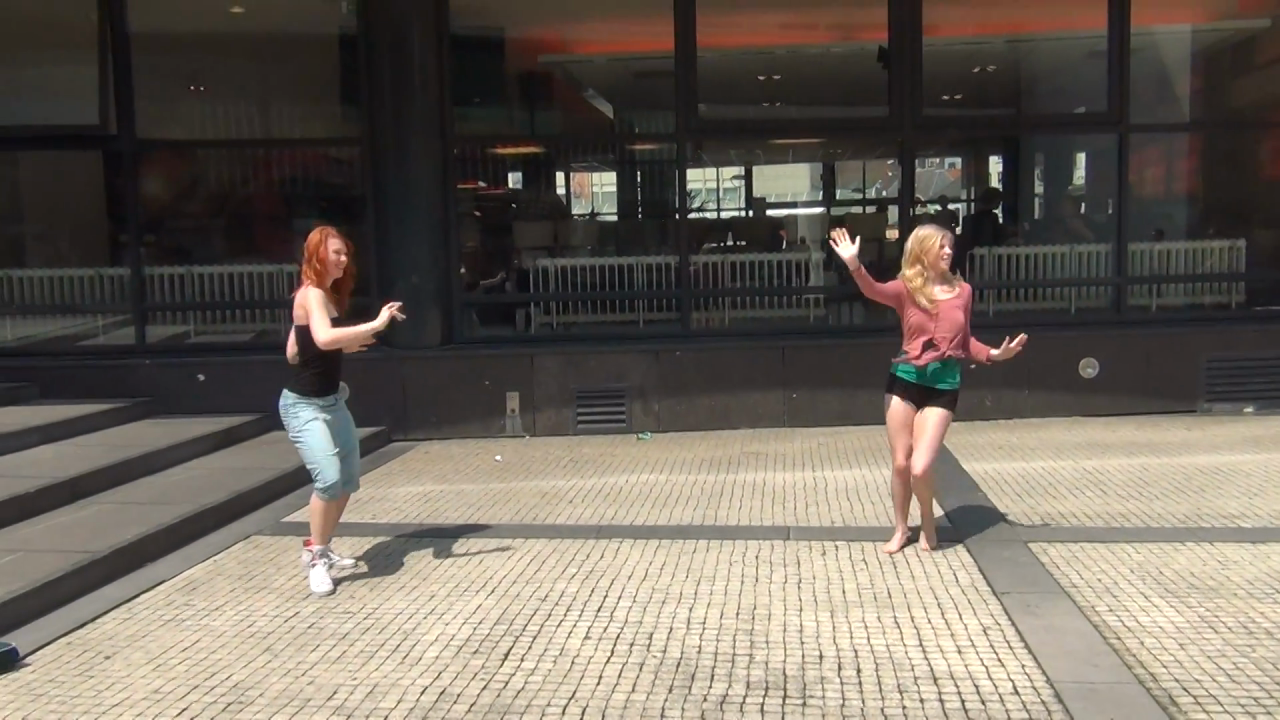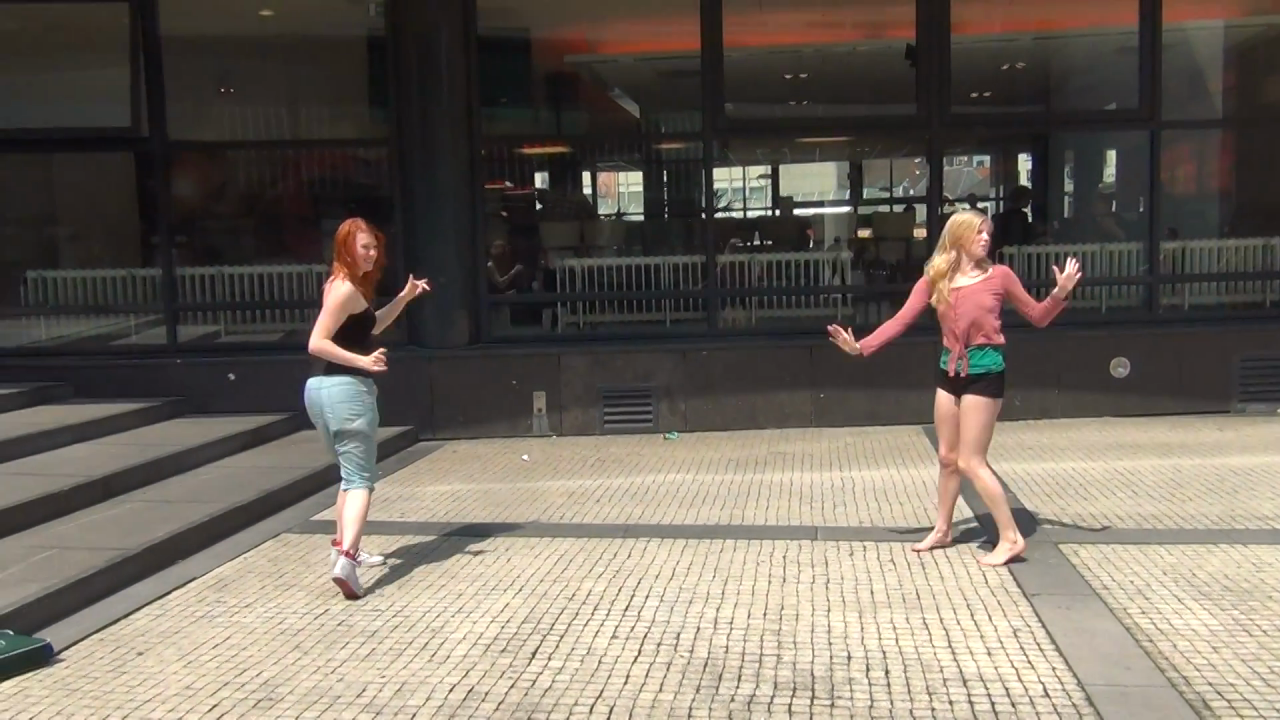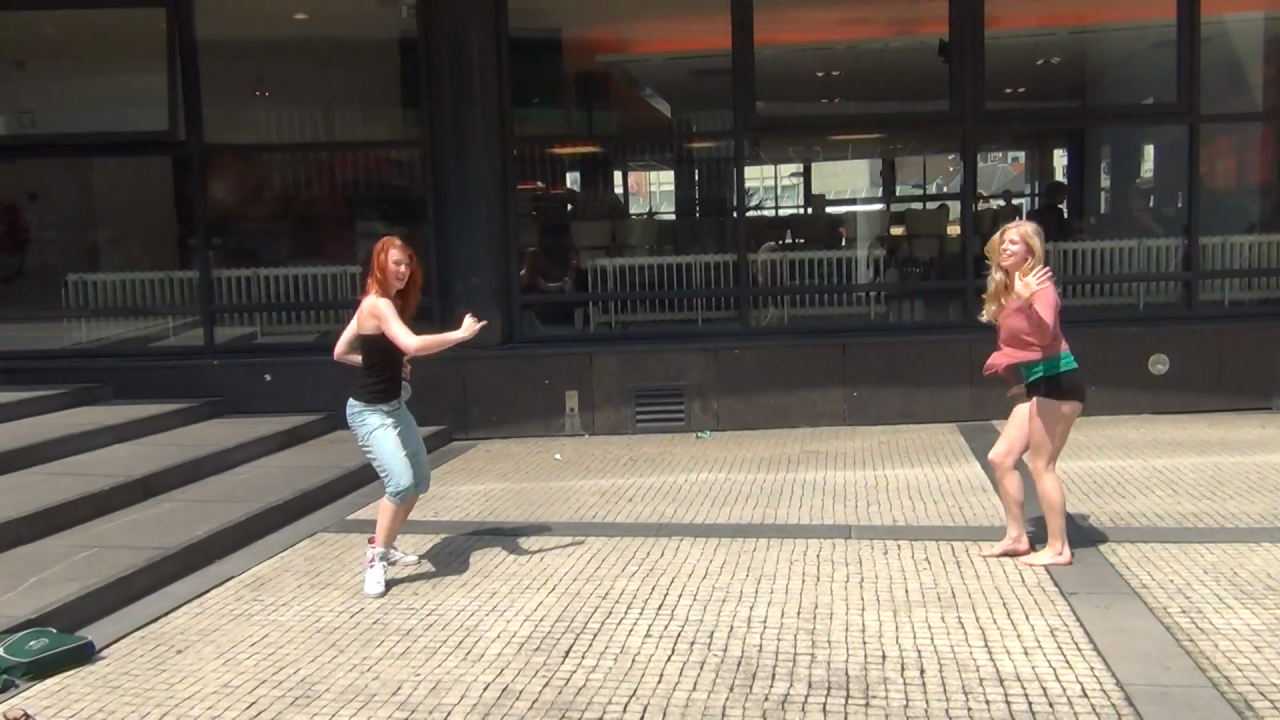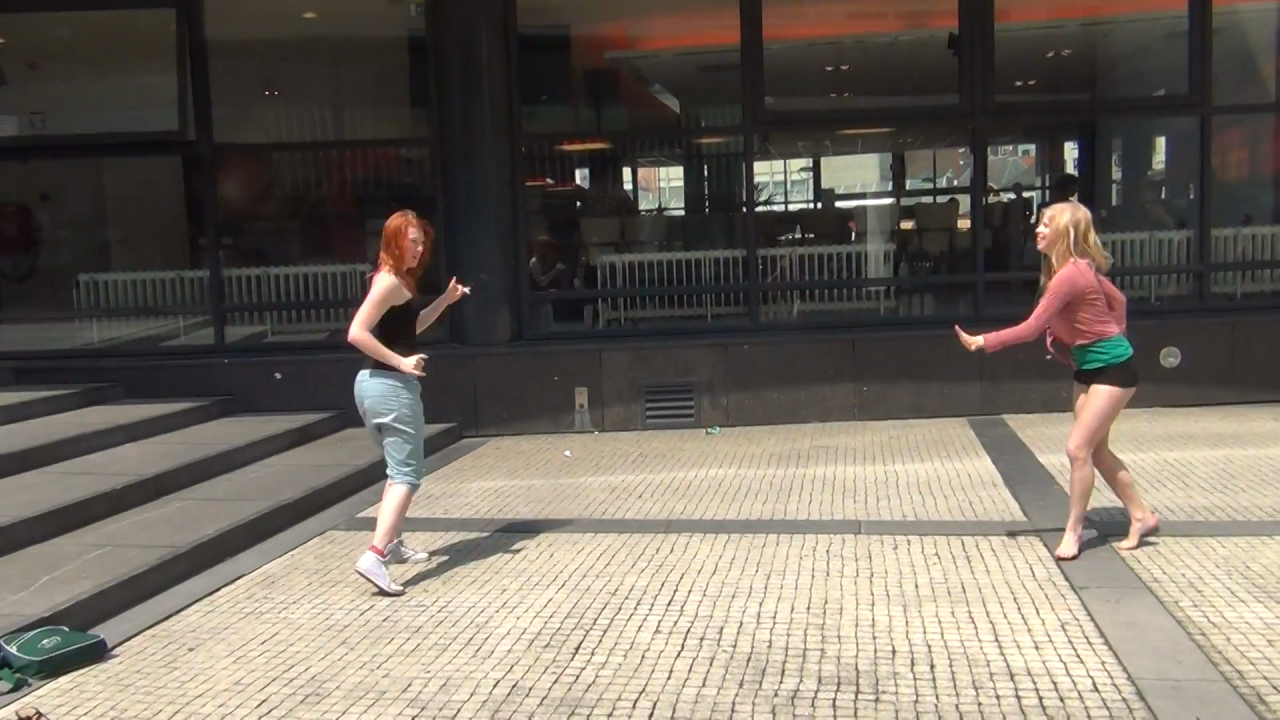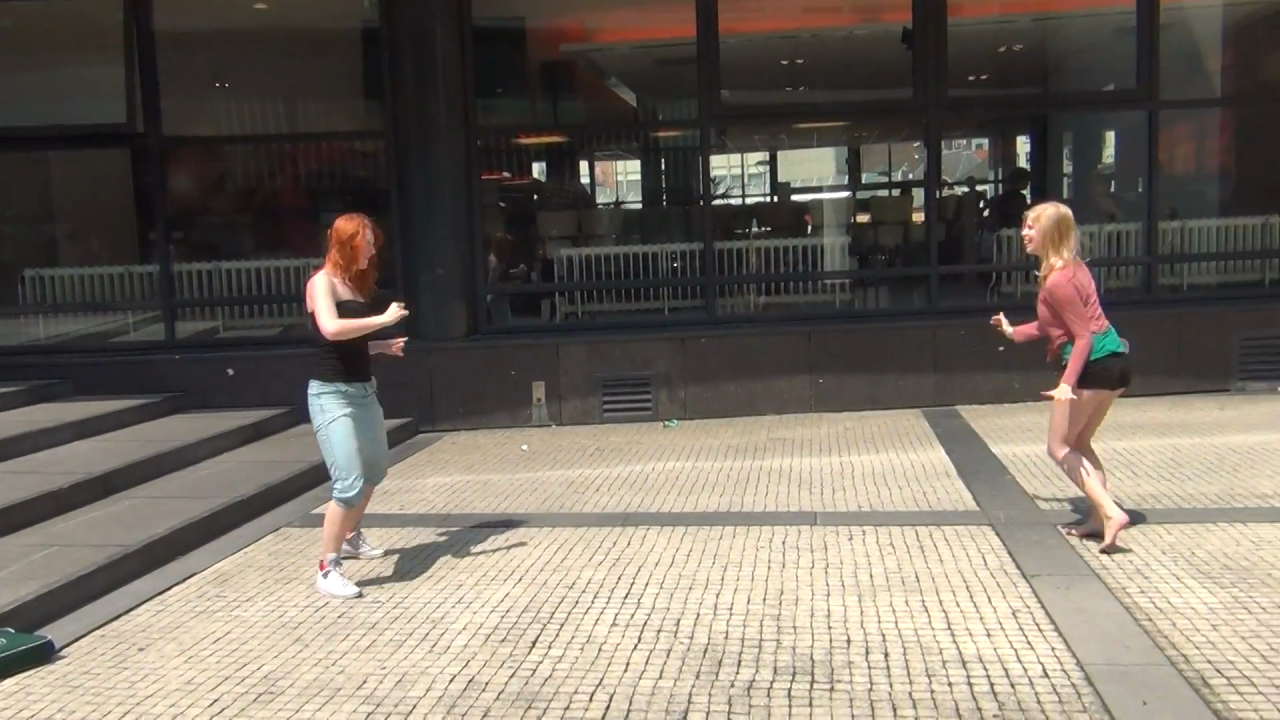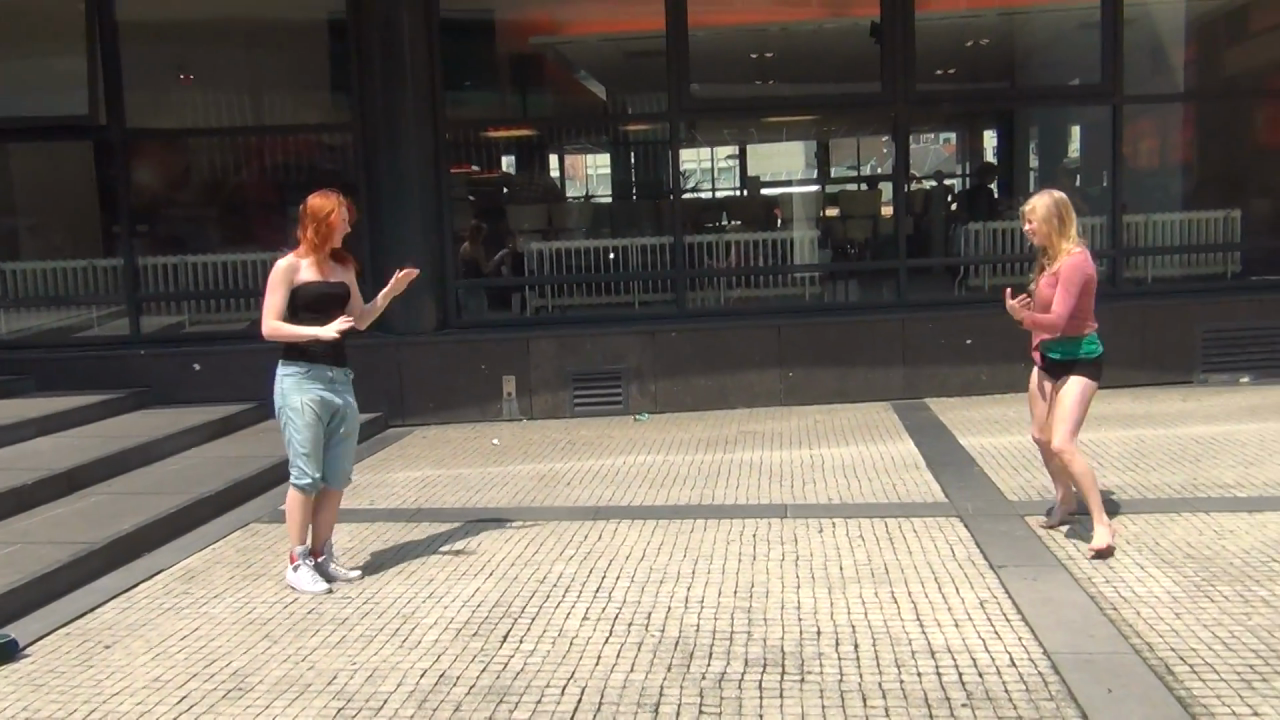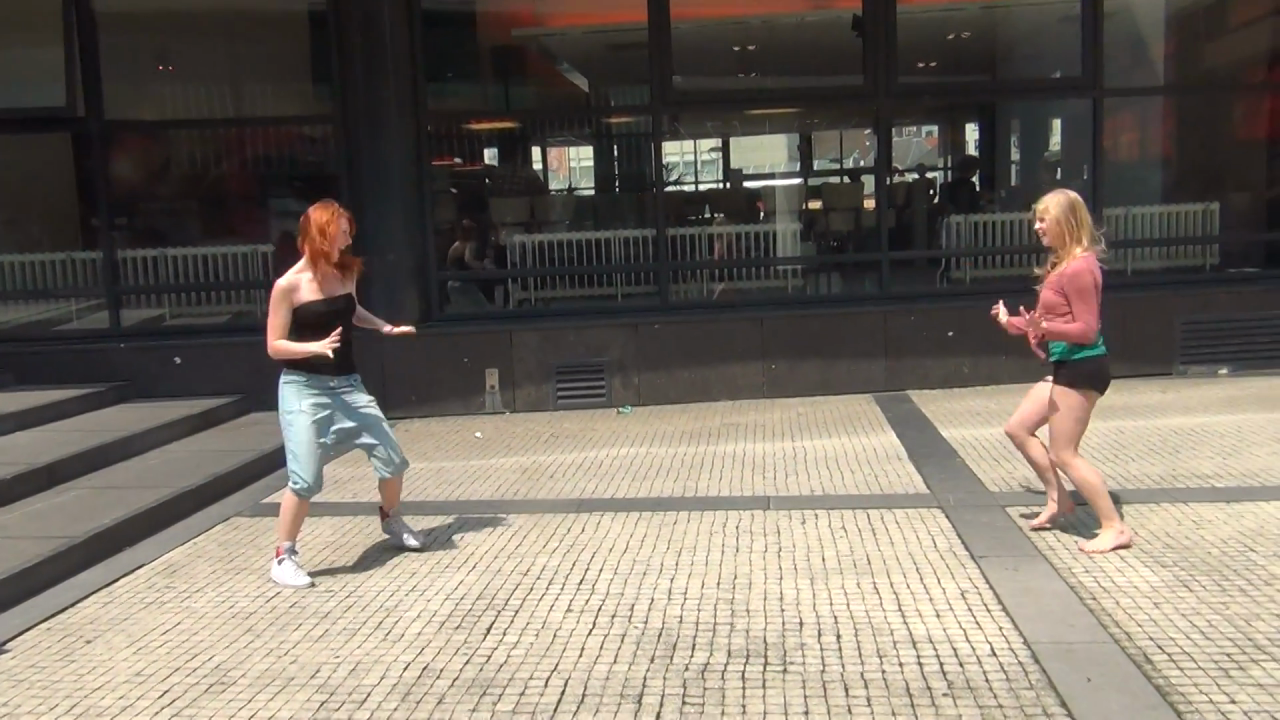
dt=0.3s
person 1, frame 1
left shoulder: (329, 294)
right shoulder: (311, 295)
right elbow: (324, 339)
left wrist: (351, 344)
right wrist: (376, 324)
left hip: (330, 401)
right hip: (303, 404)
left knee: (346, 478)
right knee: (329, 478)
left ankle: (318, 549)
right ankle: (316, 557)
person 1, frame 2
left shoulder: (345, 285)
right shoulder: (344, 288)
left elbow: (367, 328)
right elbow: (316, 343)
left wrist: (403, 298)
right wrist: (363, 362)
left hip: (318, 389)
right hip: (345, 390)
left knee: (352, 475)
right knee: (359, 478)
left ankle: (344, 547)
right ankle: (345, 559)
person 1, frame 3
left shoulder: (381, 303)
right shoulder: (378, 305)
left elbow: (340, 353)
right elbow: (413, 346)
right wrist: (461, 333)
left hip: (392, 407)
right hip: (370, 411)
left knee: (417, 478)
right knee: (401, 483)
left ankle: (384, 546)
right ankle: (374, 558)
person 1, frame 4
left shoulder: (400, 280)
right shoulder: (387, 282)
left elbow: (415, 325)
right elbow: (355, 333)
left wrist: (447, 298)
right wrist: (399, 362)
left hip: (376, 385)
right hip: (388, 386)
left knee: (400, 468)
right knee: (406, 473)
left ankle: (390, 542)
right ankle: (375, 556)
person 1, frame 5
left shoulder: (355, 284)
right shoulder: (322, 282)
right elbow: (331, 330)
left wrist: (382, 346)
right wrist: (383, 319)
left hip: (363, 393)
right hip: (331, 396)
left knee: (373, 472)
right knee: (349, 484)
left ankle: (350, 538)
right ankle: (328, 569)
person 1, frame 6
left shoulder: (342, 265)
right shoulder: (288, 267)
left elbow: (361, 320)
right elbow: (269, 328)
left wrist: (396, 288)
right wrist: (321, 331)
left hip: (339, 380)
right hip: (300, 379)
left knee: (337, 474)
right knee: (305, 475)
left ankle: (321, 554)
right ankle: (297, 563)
person 1, frame 7
left shoulder: (346, 272)
right shoulder: (288, 285)
right elbow: (274, 346)
left wrist: (385, 327)
right wrist: (315, 348)
left hip: (348, 386)
right hip: (304, 390)
left knee: (392, 461)
right knee: (304, 479)
left ankle: (391, 520)
right ankle: (283, 558)
person 2, frame 1
left shoulder: (962, 291)
right shoulder: (905, 288)
right elbow: (874, 291)
left wrist: (995, 354)
right wrist: (854, 265)
left hip: (942, 388)
right hip: (906, 382)
left knee: (920, 469)
right knee: (900, 464)
left ankle: (928, 522)
right ankle: (900, 529)
person 2, frame 2
left shoulder: (999, 276)
right shoulder: (933, 280)
left elbow: (1038, 316)
right elbow: (901, 321)
left wrist: (1060, 293)
right wrist: (861, 346)
left hip: (984, 373)
right hip: (951, 374)
left knee: (969, 461)
right knee: (948, 458)
left ankle: (1011, 539)
right ankle: (942, 531)
person 2, frame 3
left shoulder: (1039, 286)
right shoulder: (1002, 291)
left elbow: (1047, 333)
left wrist: (1028, 301)
right wrist: (1009, 370)
left hip: (1057, 381)
right hip: (1036, 384)
left knee: (1040, 465)
right knee: (1000, 459)
left ankle: (1058, 548)
right ankle: (1016, 537)
person 2, frame 4
left shoulder: (1068, 276)
right shoulder: (1081, 269)
left elbow: (1031, 329)
right elbow: (1119, 304)
left wrist: (983, 342)
left hip: (1109, 368)
right hip: (1090, 366)
left knee: (1077, 449)
right knee: (1095, 451)
left ankle: (1073, 531)
right ankle: (1142, 517)
person 2, frame 5
left shoulder: (1057, 280)
right shoulder: (1071, 268)
left elbow: (1083, 336)
right elbow: (1050, 326)
left wrist: (1067, 384)
right wrist: (1015, 332)
left hip: (1094, 366)
right hip: (1111, 359)
left knee: (1060, 448)
right knee: (1077, 443)
left ankle: (1110, 513)
right ankle: (1100, 518)
person 2, frame 6
left shoulder: (1075, 263)
right shoulder: (1052, 259)
left elbow: (1057, 319)
left wrist: (1023, 315)
left hip: (1079, 360)
right hip: (1049, 357)
left knee: (1061, 445)
right knee: (1041, 437)
left ankle: (1102, 525)
right ankle: (1065, 504)
person 2, frame 7
left shoulder: (1078, 267)
right shoulder: (1065, 264)
left elbow: (1087, 330)
left wrist: (1043, 327)
right wrist: (1014, 324)
left hip: (1082, 367)
right hip: (1065, 365)
left knee: (1062, 454)
right knee: (1016, 429)
left ankle: (1115, 528)
right ankle: (1057, 499)
